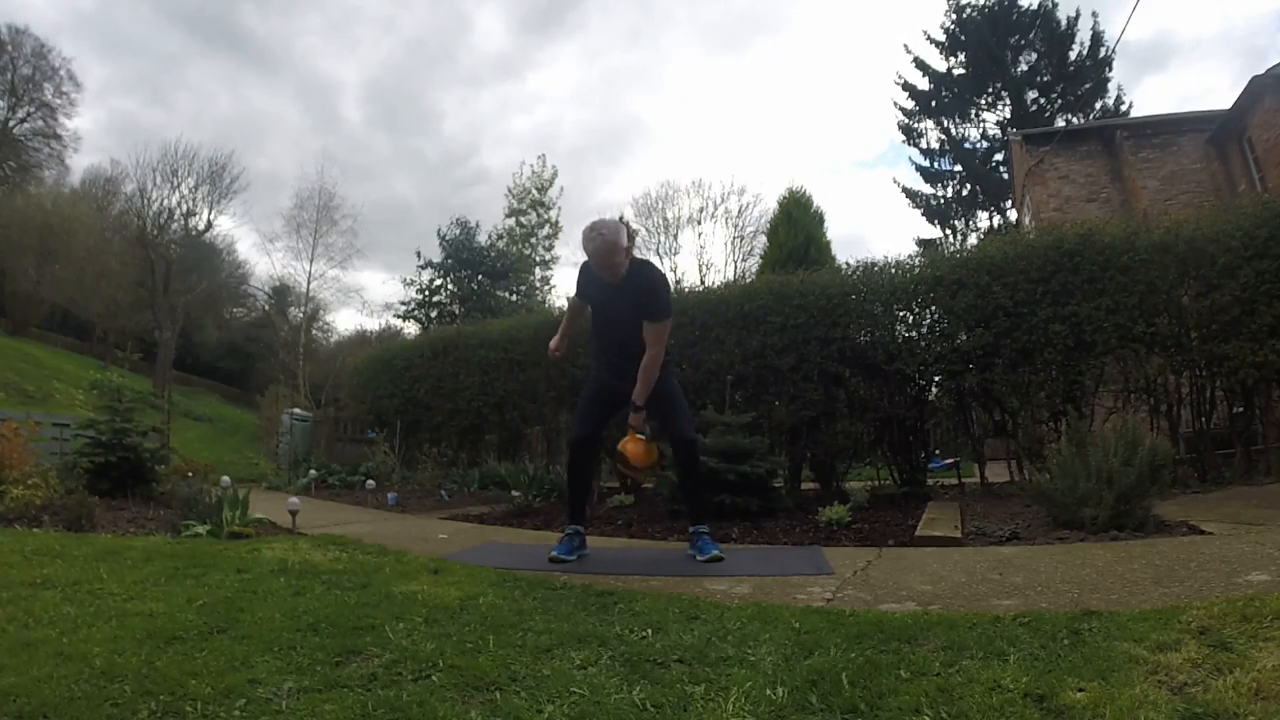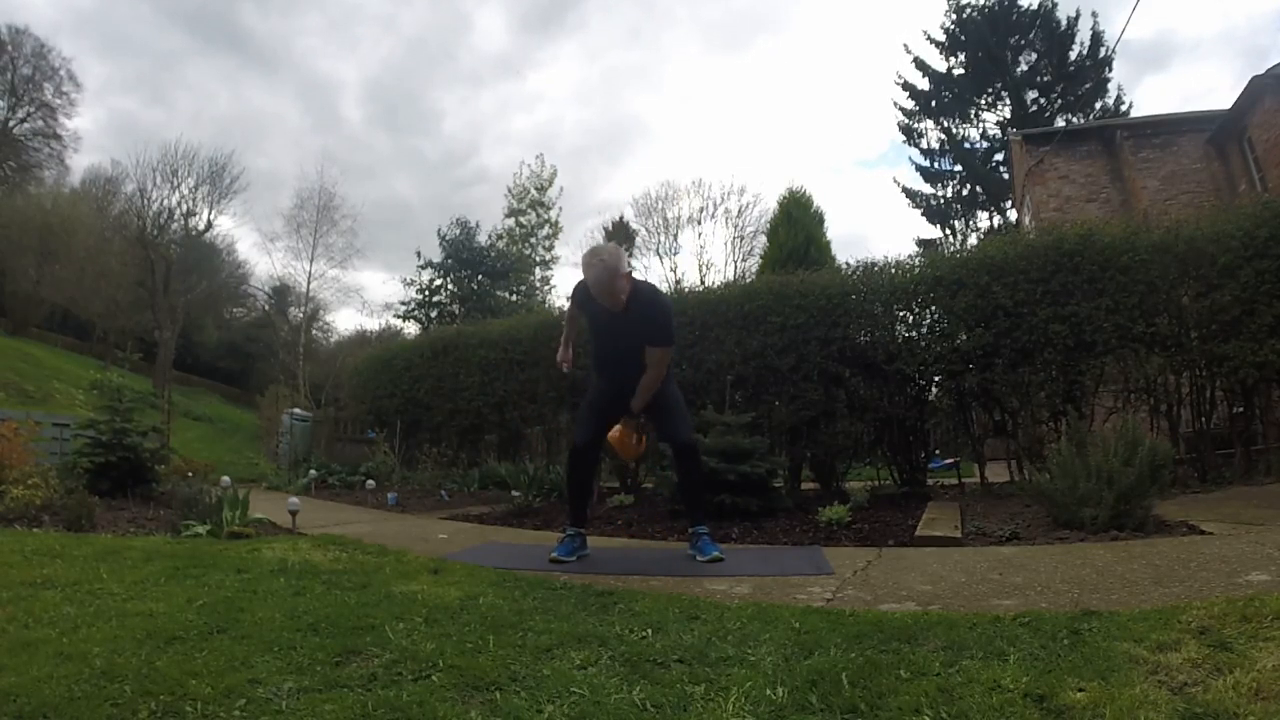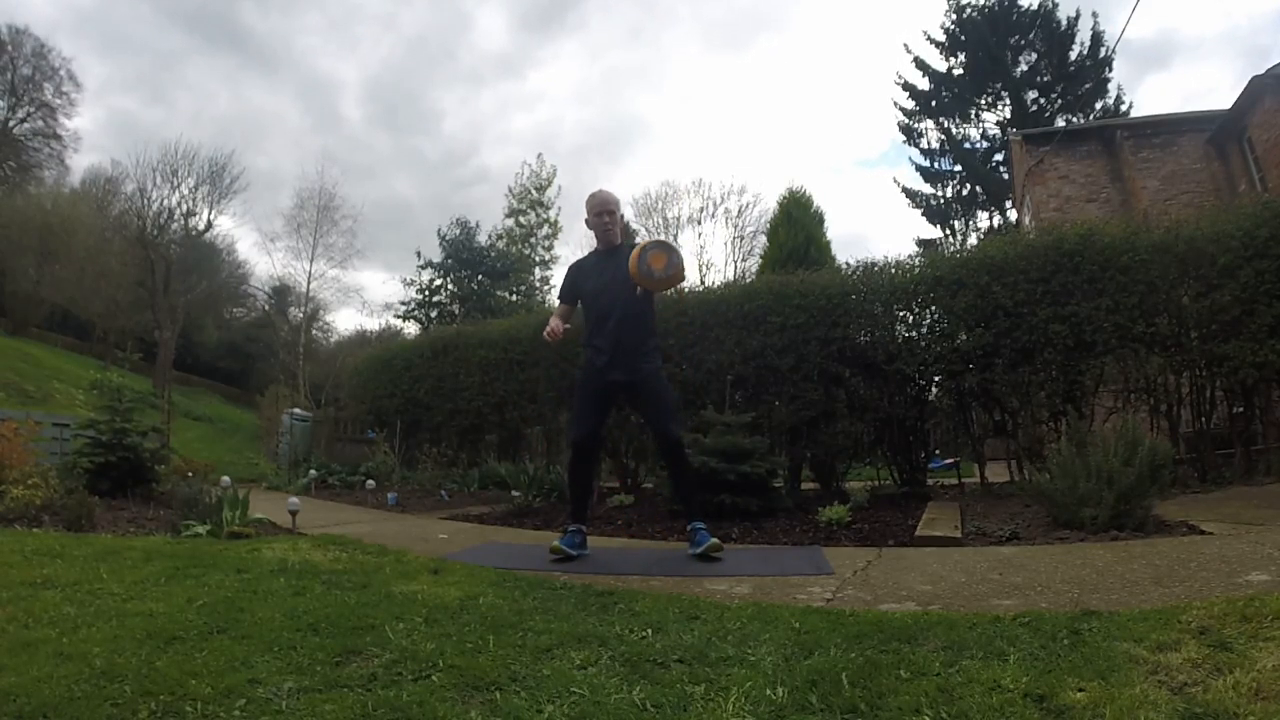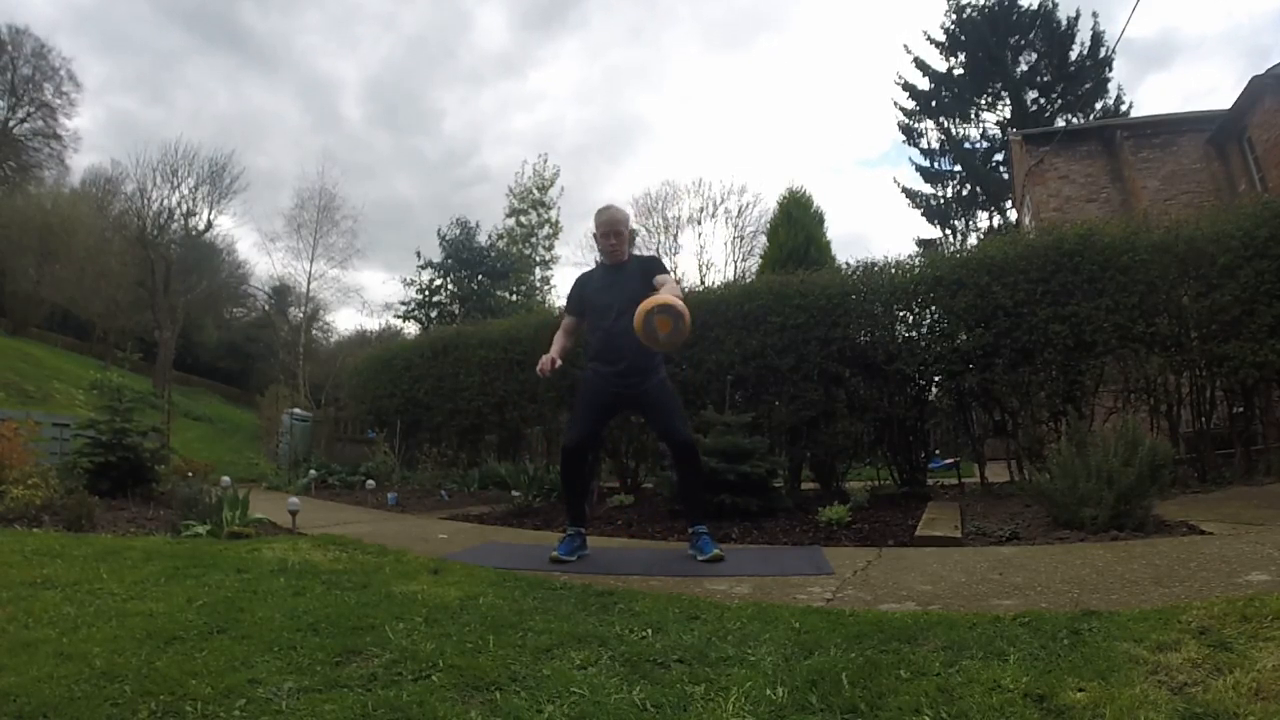
dt=0.5s
person 1, frame 1
left shoulder: (651, 279)
right shoulder: (588, 272)
left elbow: (655, 349)
left wrist: (639, 406)
right wrist: (561, 337)
left hip: (651, 374)
right hip: (605, 377)
left knee: (685, 440)
right knee: (579, 443)
left ankle: (699, 532)
right ankle: (574, 532)
person 1, frame 2
left shoulder: (655, 303)
right shoulder: (585, 291)
left elbow: (655, 371)
left wrist: (633, 412)
right wrist: (565, 346)
left hip: (650, 386)
right hip: (607, 386)
left knee: (685, 444)
right knee: (581, 448)
left ankle: (699, 533)
right ankle: (575, 533)
person 1, frame 3
right shoulder: (579, 269)
right elbow: (561, 313)
right wrist: (554, 325)
left hip: (643, 367)
right hip: (597, 369)
left knee: (671, 442)
right knee: (582, 444)
left ankle: (696, 528)
right ankle: (576, 530)
person 1, frame 4
left shoulder: (647, 265)
right shoulder: (586, 282)
left elbow: (670, 286)
right elbow: (568, 329)
left wrist: (670, 298)
right wrist: (553, 354)
left hip: (647, 377)
right hip: (601, 379)
left knee: (684, 443)
right knee: (573, 447)
left ankle: (698, 532)
right ankle: (575, 533)
